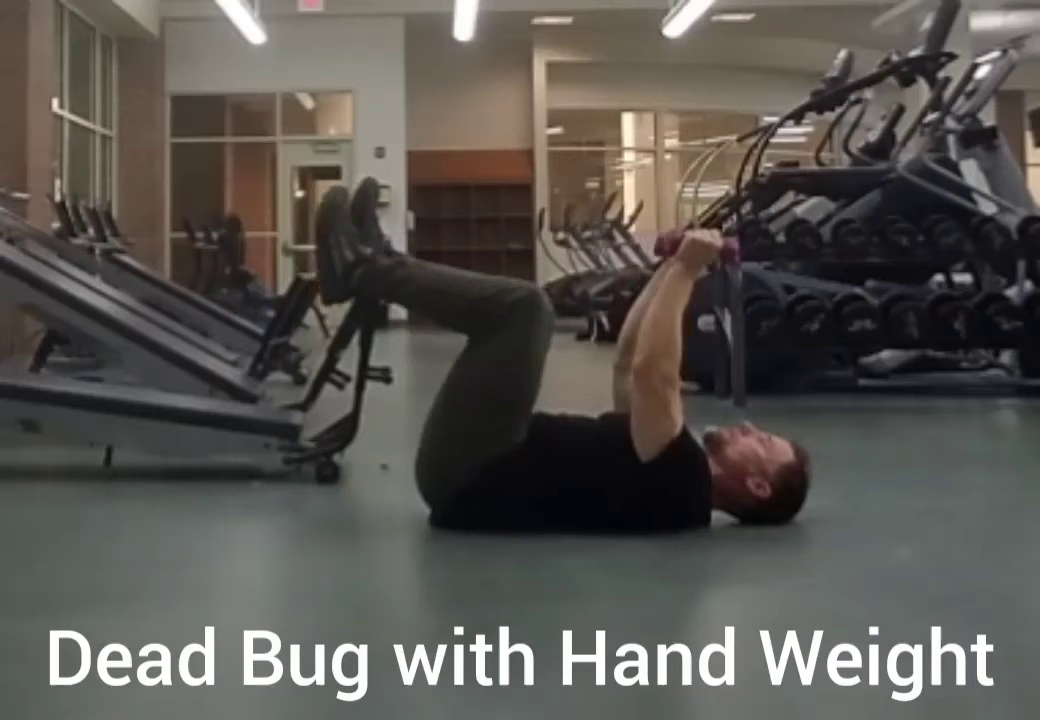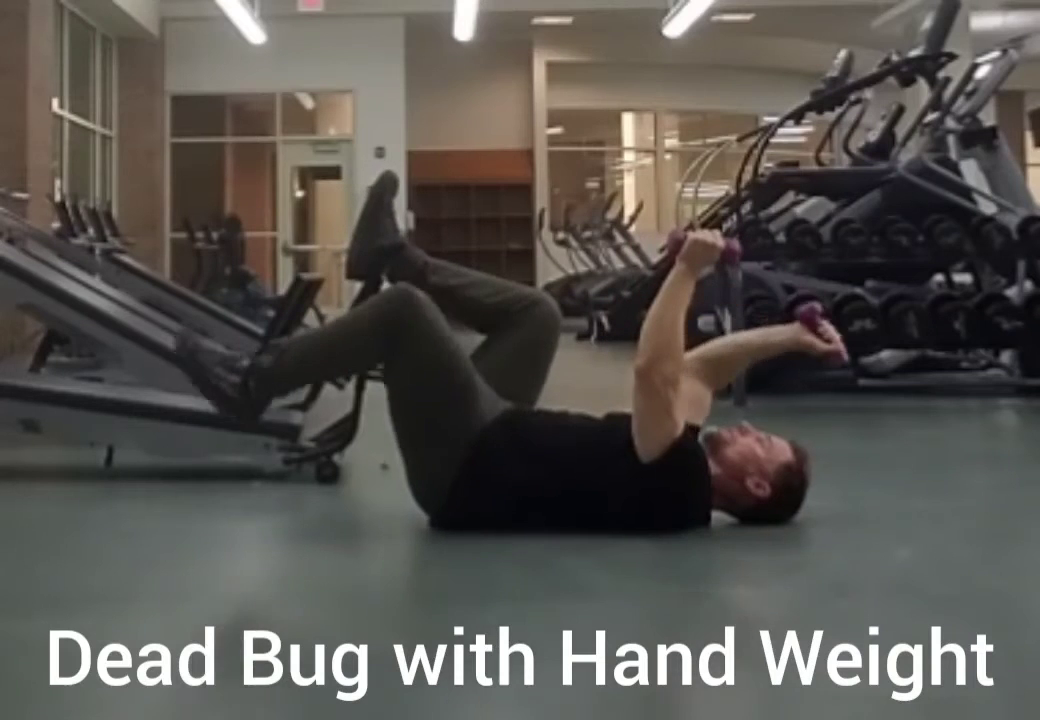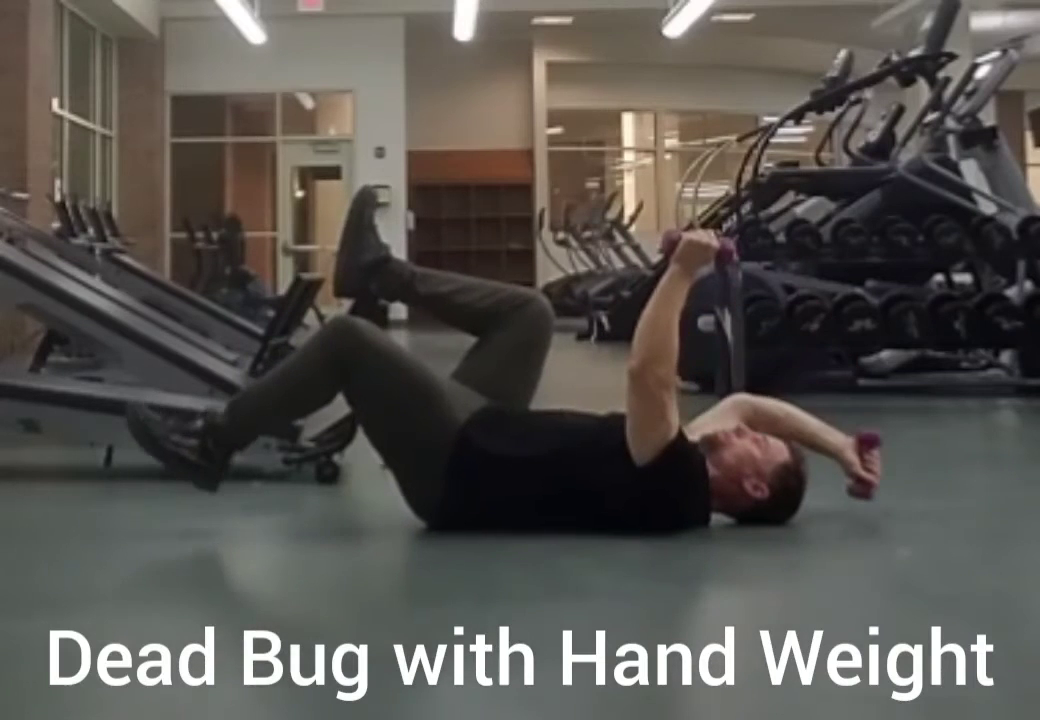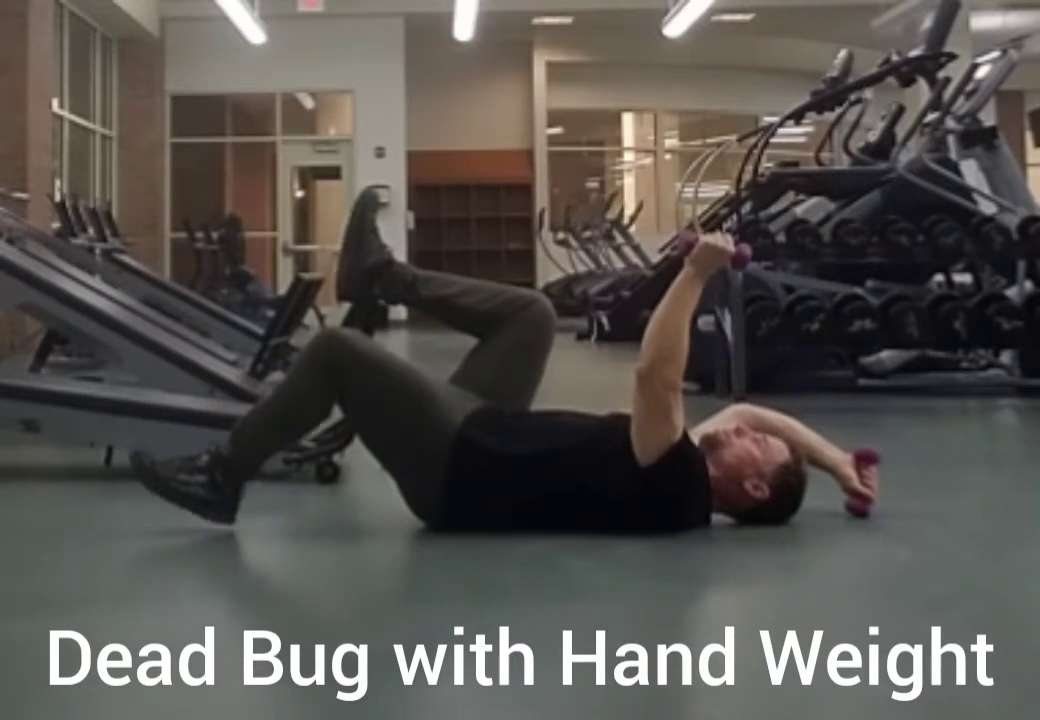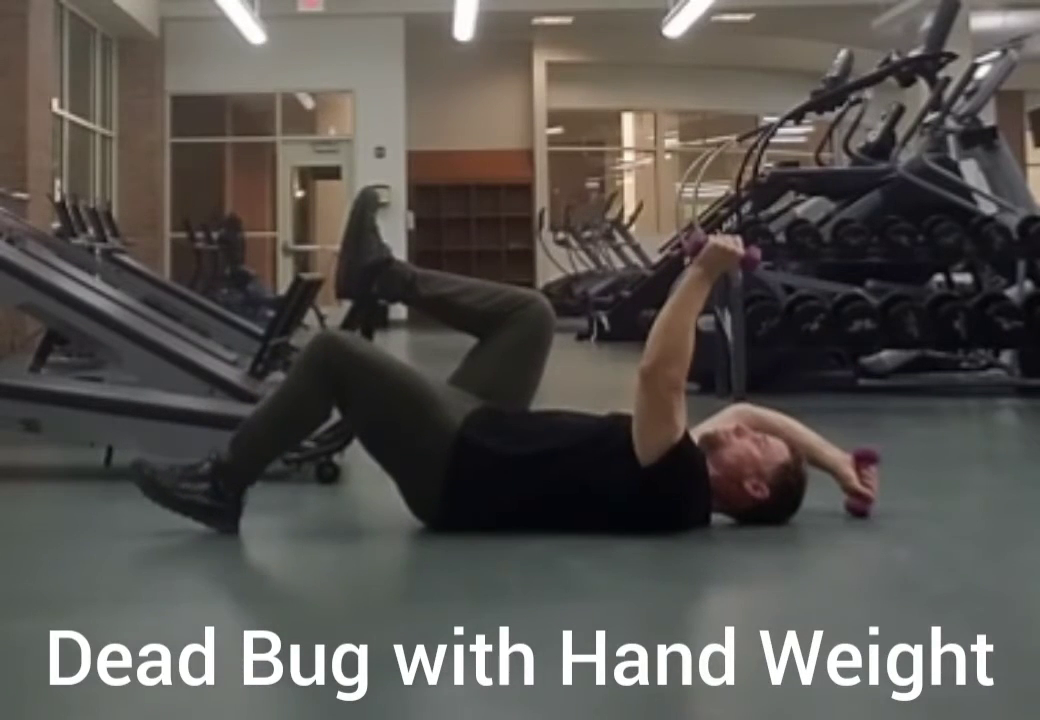
dt=0.5s
person 1, frame 1
left shoulder: (681, 483)
right shoulder: (675, 464)
left elbow: (653, 374)
right elbow: (627, 363)
left wrist: (685, 272)
right wrist: (669, 273)
left hip: (468, 480)
right hip: (479, 474)
left knee: (521, 304)
right knee: (524, 310)
left ankle: (358, 270)
right ankle: (371, 263)
person 1, frame 2
left shoulder: (679, 485)
right shoulder: (687, 460)
left elbow: (654, 373)
right elbow: (700, 362)
left wrist: (687, 271)
right wrist: (795, 335)
left hip: (468, 473)
right hip: (493, 447)
left knee: (404, 309)
right knee: (536, 311)
left ankle: (250, 385)
right ankle: (393, 257)
person 1, frame 3
left shoulder: (674, 487)
right shoulder: (694, 470)
left elbow: (647, 378)
right elbow: (744, 402)
left wrist: (681, 272)
right wrist: (841, 443)
left hip: (459, 468)
right hip: (486, 437)
left knee: (348, 340)
right knee: (530, 310)
left ankle: (210, 446)
right ankle: (382, 273)
person 1, frame 4
left shoulder: (674, 487)
right shoulder: (694, 470)
left elbow: (654, 377)
right elbow: (749, 411)
left wrist: (695, 274)
right wrist: (840, 464)
left hip: (458, 468)
right hip: (484, 438)
left knee: (336, 350)
right knee: (532, 312)
left ankle: (220, 479)
right ankle: (384, 277)
person 1, frame 5
left shoulder: (675, 488)
right shoulder: (691, 478)
left elbow: (658, 375)
right elbow: (749, 408)
left wrist: (701, 274)
right wrist: (838, 460)
left hip: (458, 468)
right hip: (484, 435)
left knee: (333, 353)
right knee: (530, 310)
left ankle: (221, 486)
right ankle: (383, 276)
